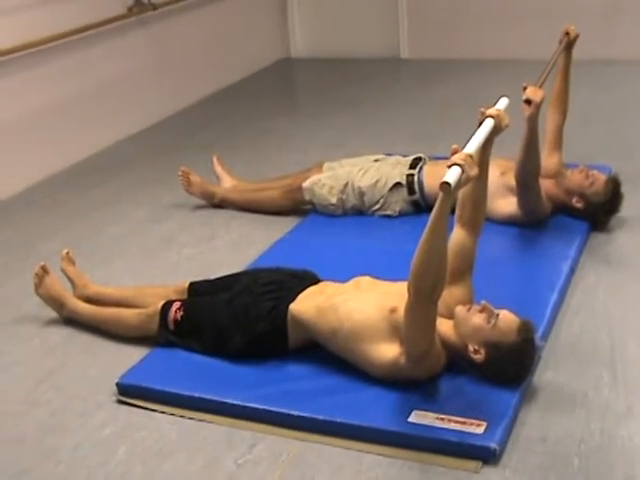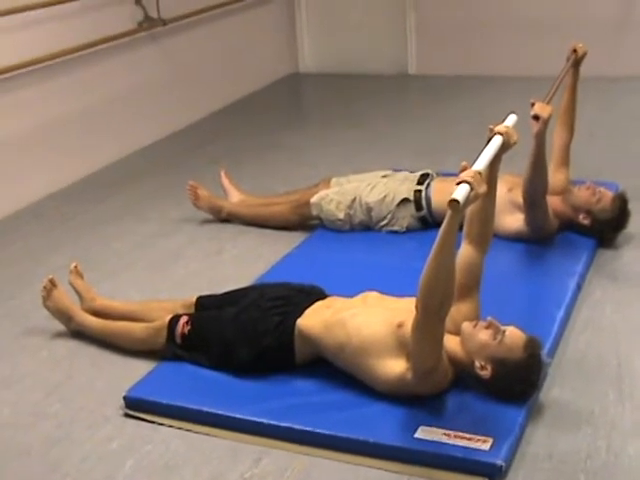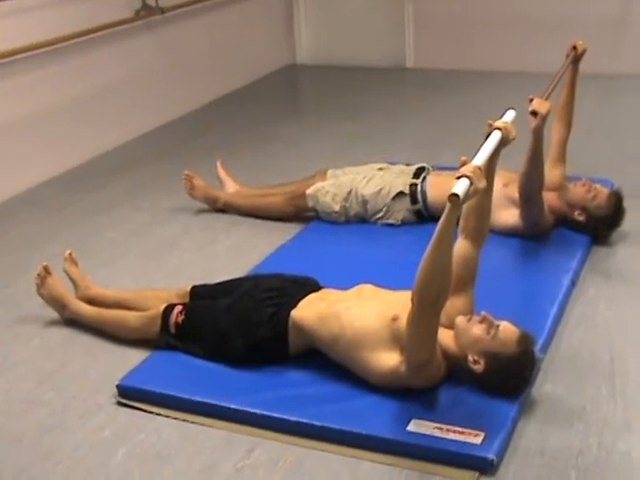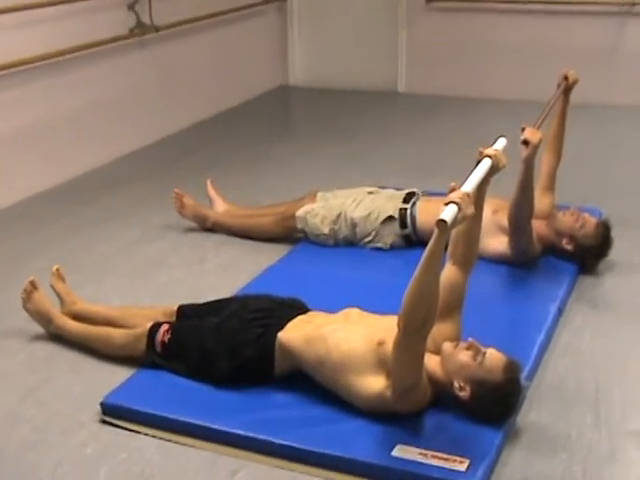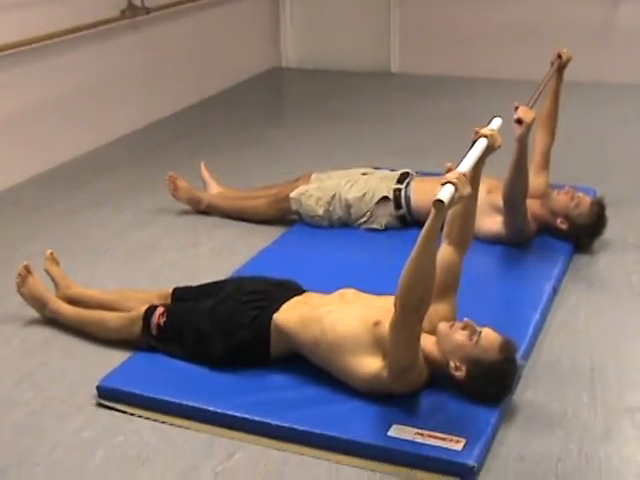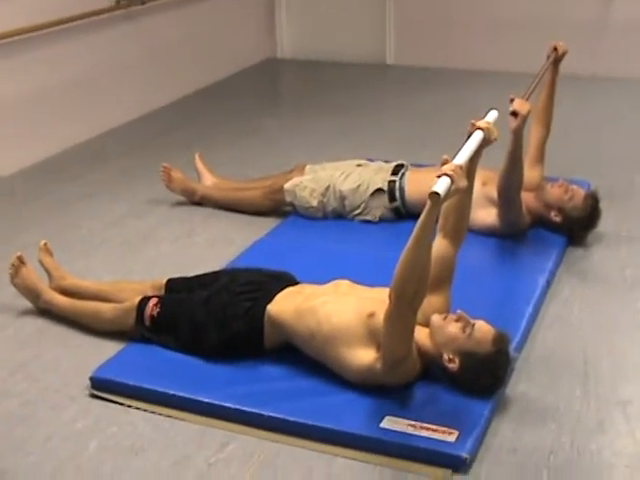
dt=0.5s
person 1, frame 1
left shoulder: (423, 359)
right shoulder: (455, 308)
left elbow: (420, 293)
right elbow: (468, 230)
left wrist: (446, 194)
right wrist: (485, 148)
left hip: (277, 322)
right hip: (305, 284)
left knee: (161, 317)
right knee: (185, 293)
left ankle: (72, 306)
right ankle: (89, 290)
person 1, frame 2
left shoulder: (430, 374)
right shoulder: (461, 326)
left elbow: (427, 310)
right elbow: (476, 248)
left wrist: (454, 212)
right wrist: (494, 165)
left hip: (283, 337)
right hip: (310, 299)
left knee: (168, 332)
right knee: (192, 306)
left ankle: (79, 318)
right ankle: (97, 303)
person 1, frame 3
left shoulder: (423, 368)
right shoulder: (455, 319)
left elbow: (425, 303)
right elbow: (471, 243)
left wrist: (454, 207)
right wrist: (492, 158)
left hip: (276, 329)
right hip: (306, 291)
left knee: (161, 321)
right knee: (185, 295)
left ankle: (74, 307)
right ankle: (90, 292)
person 1, frame 4
left shoulder: (410, 393)
right shoulder: (443, 344)
left elbow: (410, 329)
right elbow: (459, 269)
left wrist: (442, 234)
right wrist: (480, 187)
left hip: (263, 349)
right hip: (292, 312)
left knee: (146, 340)
right knee: (171, 315)
left ankle: (60, 322)
right ankle: (77, 307)
person 1, frame 5
left shoulder: (405, 373)
right shoulder: (438, 325)
left elbow: (408, 308)
right elbow: (454, 250)
left wrist: (439, 213)
right wrist: (476, 165)
left hip: (259, 332)
right hip: (287, 294)
left knee: (143, 323)
right knee: (166, 297)
left ankle: (54, 306)
right ankle: (70, 291)
person 1, frame 6
left shoulder: (399, 365)
right shoulder: (432, 316)
left elbow: (403, 300)
right elbow: (450, 243)
left wrist: (435, 207)
right wrist: (471, 161)
left hip: (252, 321)
right hip: (280, 284)
left knee: (136, 313)
right knee: (160, 288)
left ankle: (48, 297)
right ankle: (65, 281)
person 2, frame 1
left shoulder: (534, 207)
right shoulder: (553, 174)
left elbow: (524, 182)
right elbow: (558, 116)
left wrist: (530, 120)
right wrist: (567, 53)
left hip: (403, 190)
right hip: (411, 165)
left knee: (303, 192)
right knee: (317, 171)
left ankle: (219, 195)
right ankle: (232, 185)
person 2, frame 2
left shoulder: (541, 224)
right shoulder: (560, 190)
left elbow: (530, 199)
right elbow: (565, 137)
left wrist: (537, 137)
right wrist: (574, 73)
left hip: (411, 205)
right hip: (420, 181)
left knee: (310, 207)
right knee: (325, 187)
left ankle: (226, 209)
right ankle: (242, 200)
person 2, frame 3
left shoulder: (536, 220)
right shoulder: (556, 186)
left elbow: (528, 194)
right elbow: (562, 132)
left wrist: (535, 132)
right wrist: (574, 69)
left hip: (407, 198)
right hip: (415, 175)
left knee: (304, 201)
right knee: (320, 178)
left ankle: (222, 199)
right ankle: (236, 191)
person 2, frame 4
left shoulder: (524, 247)
right shoulder: (544, 213)
left elbow: (517, 221)
right elbow: (553, 161)
left wrist: (525, 162)
right wrist: (565, 98)
left hip: (395, 222)
right hip: (405, 199)
left knee: (294, 221)
right knee: (310, 202)
left ankle: (213, 219)
right ankle: (224, 211)
person 2, frame 5
left shoulder: (520, 227)
right shoulder: (539, 193)
left elbow: (512, 200)
right elbow: (547, 141)
left wrist: (519, 141)
right wrist: (559, 77)
left hip: (391, 203)
right hip: (398, 181)
left knee: (288, 204)
right knee: (304, 182)
left ankle: (206, 201)
right ankle: (220, 194)
person 2, frame 6
left shoulder: (514, 219)
right shoulder: (534, 185)
left elbow: (506, 192)
right elbow: (542, 132)
left wrist: (514, 133)
right wrist: (555, 69)
left hip: (385, 194)
right hip: (393, 172)
left knee: (282, 194)
right knee: (298, 174)
left ankle: (201, 192)
right ankle: (214, 184)
